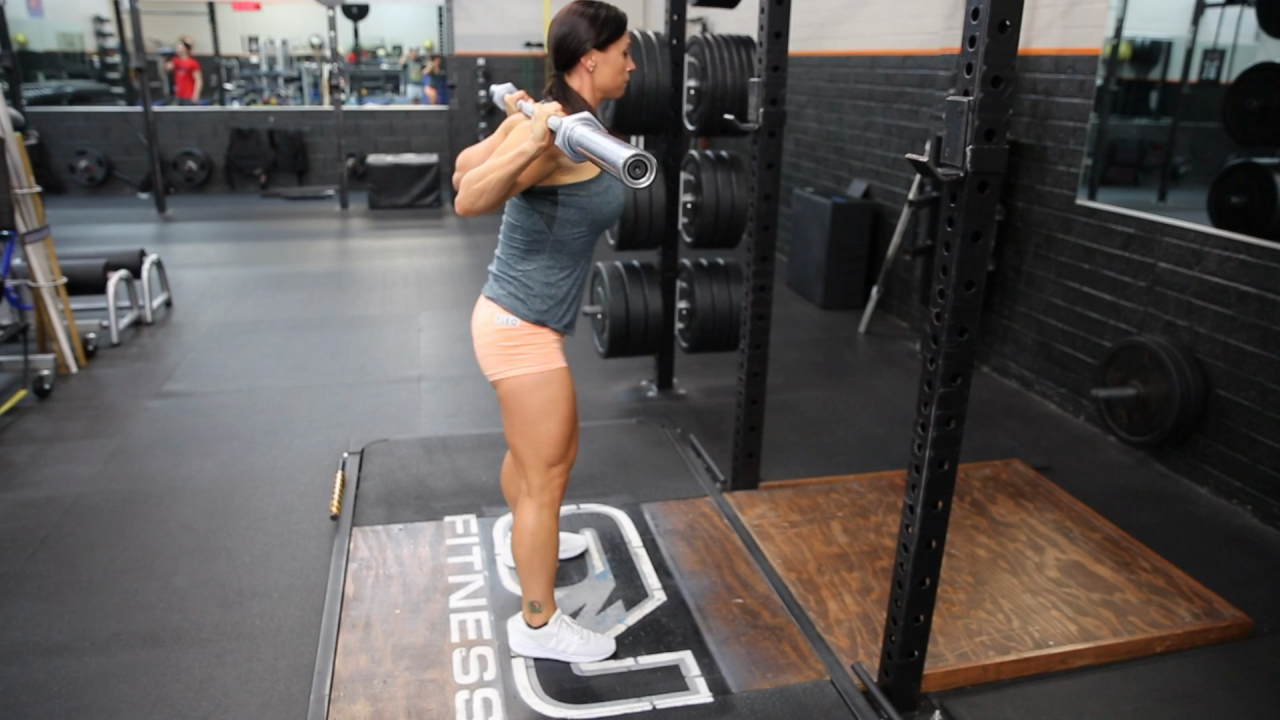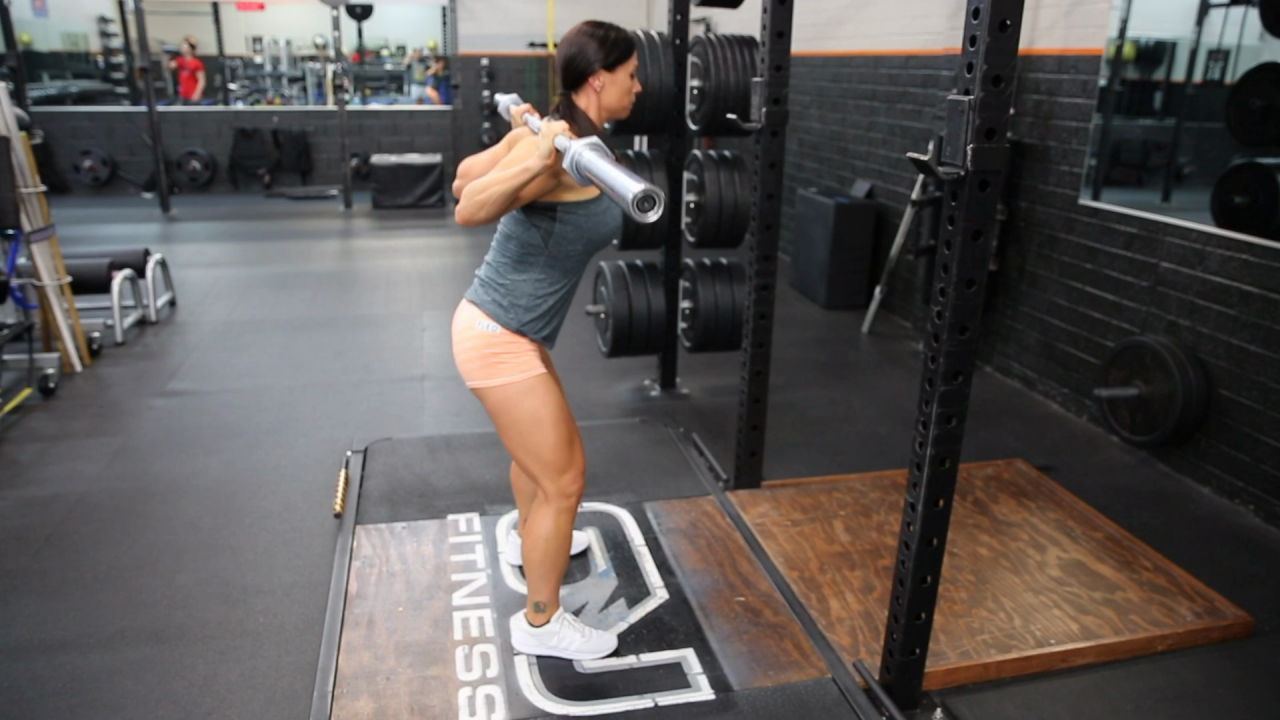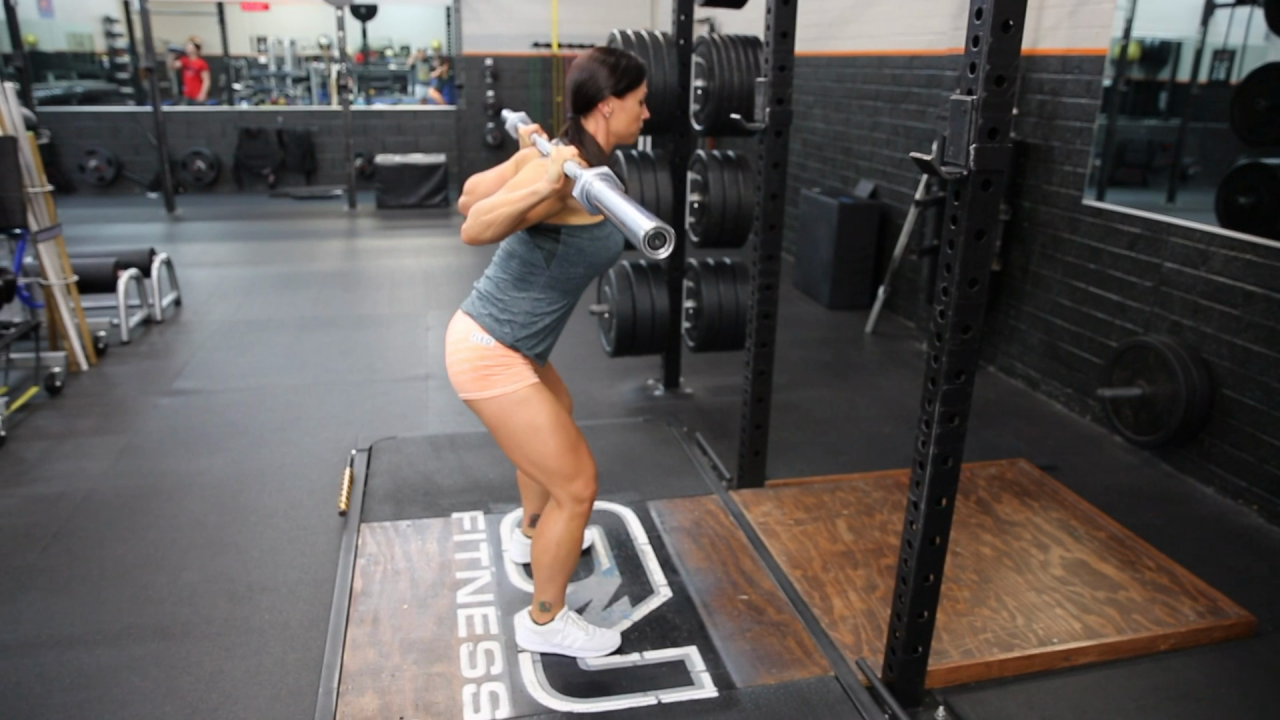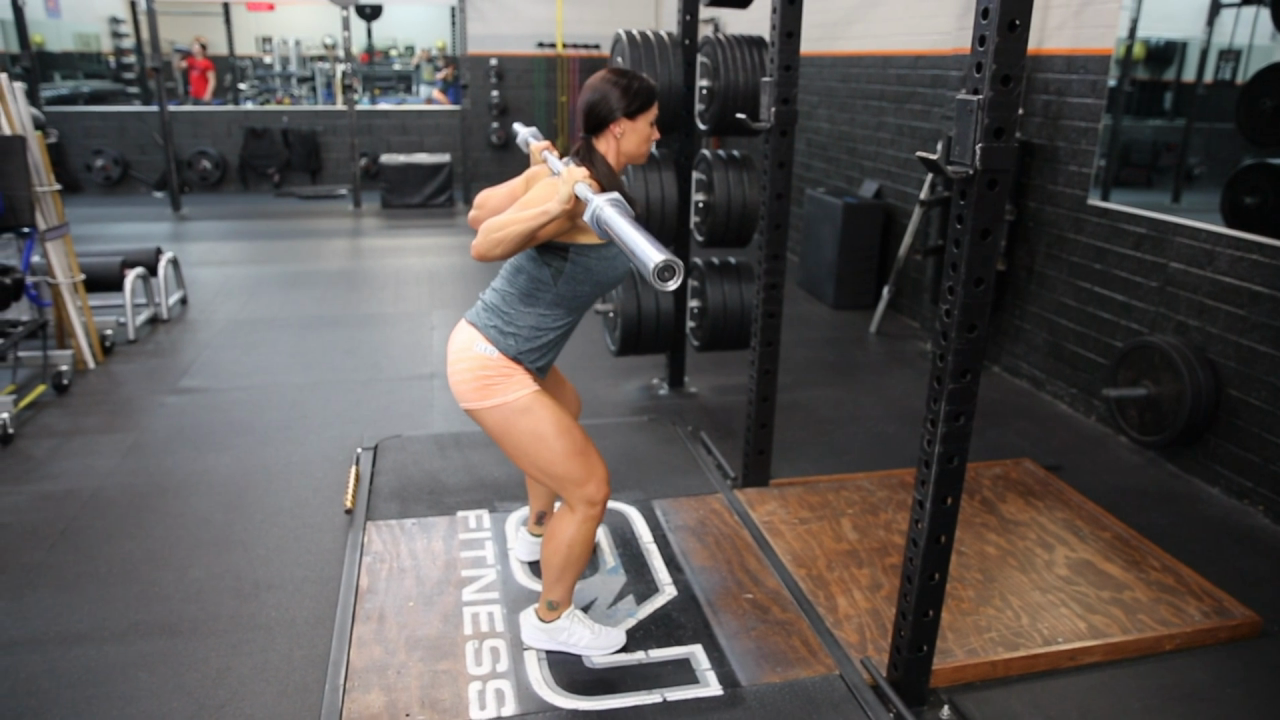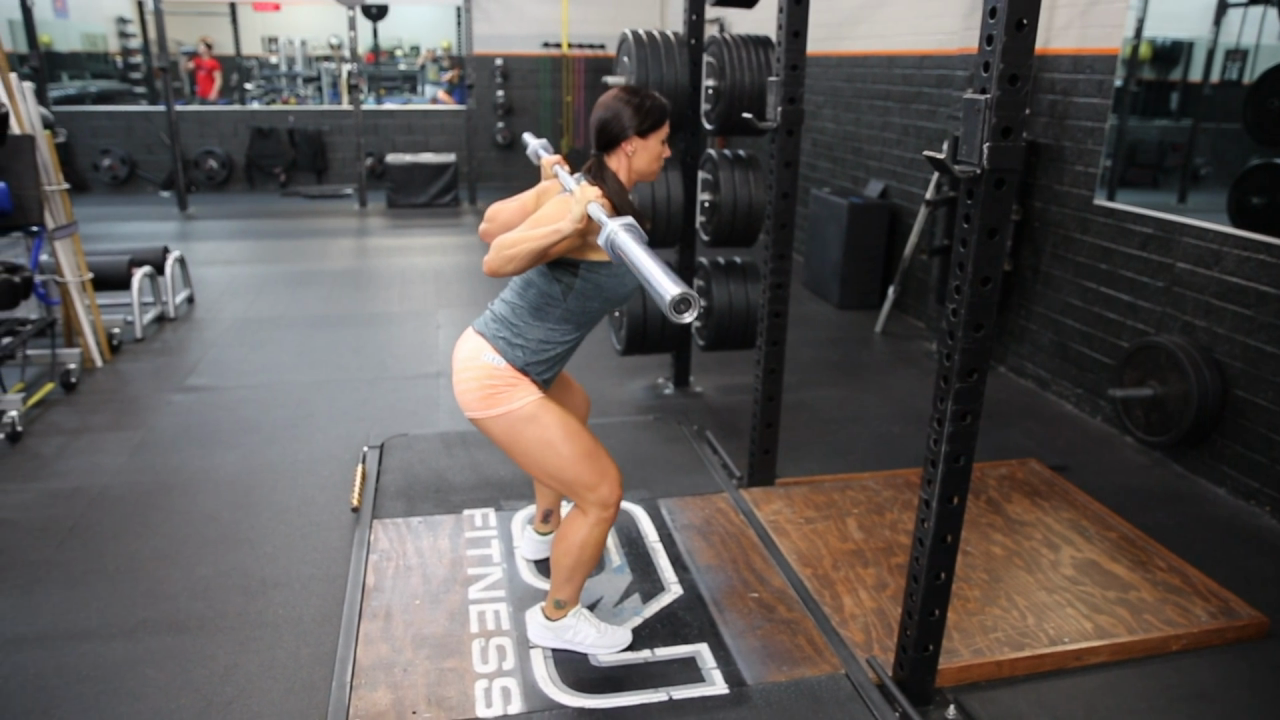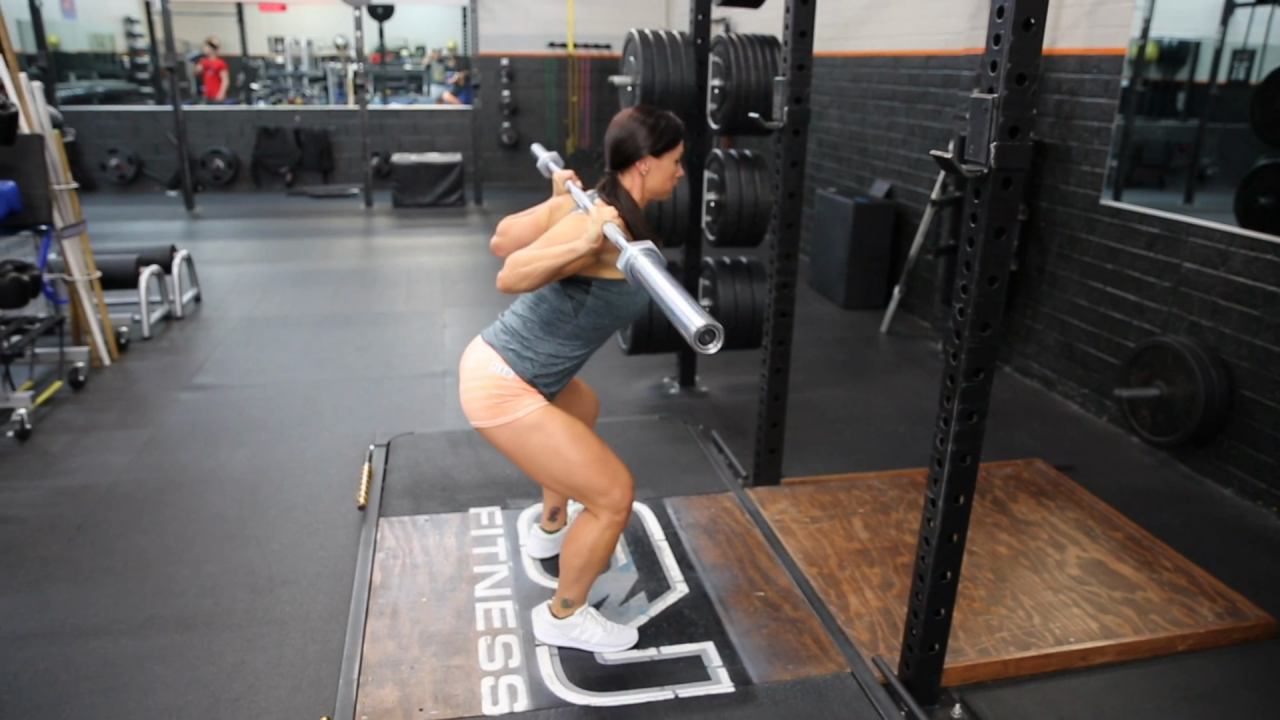
dt=0.3s
person 1, frame 1
left shoulder: (543, 118)
right shoulder: (561, 134)
left elbow: (462, 170)
right elbow: (469, 200)
left wrist: (515, 122)
right wrist: (530, 145)
left hip: (513, 316)
right hip: (524, 328)
left knee: (532, 447)
right knee: (547, 478)
left ankle: (523, 540)
right ankle: (538, 624)
person 1, frame 2
left shoulder: (546, 133)
right shoulder: (565, 153)
left elbow: (462, 180)
right elbow: (469, 211)
left wrist: (520, 137)
right wrist: (535, 163)
left hip: (498, 324)
right hip: (502, 339)
left knee: (540, 444)
right knee: (563, 482)
left ankle: (527, 537)
right ankle: (541, 622)
person 1, frame 3
left shoulder: (555, 157)
right shoulder: (569, 175)
left elbow: (468, 199)
right elbow: (475, 229)
left wrist: (527, 154)
right wrist: (541, 187)
left hip: (494, 338)
right hip: (492, 356)
left knee: (557, 416)
right knee: (576, 487)
left ankle: (531, 534)
right ankle: (545, 620)
person 1, frame 4
left shoulder: (561, 174)
right shoulder: (581, 195)
left elbow: (478, 214)
right elbow: (484, 245)
left wrist: (537, 173)
right wrist: (553, 208)
left hip: (495, 347)
right hip: (493, 367)
left knee: (565, 413)
right knee: (589, 490)
left ankle: (537, 532)
right ankle: (551, 619)
person 1, frame 5
left shoulder: (572, 188)
right shoulder: (591, 210)
left elbow: (489, 227)
right elbow: (497, 261)
left wrist: (548, 185)
right wrist: (567, 225)
left hip: (496, 354)
right hip: (496, 378)
left knee: (575, 411)
right knee: (602, 492)
left ankle: (544, 530)
right ankle: (556, 618)
person 1, frame 6
left shoulder: (579, 204)
right shoulder: (603, 227)
left elbow: (501, 241)
right elbow: (510, 277)
left wrist: (559, 199)
right wrist: (583, 245)
left hip: (502, 362)
right hip: (502, 387)
left knee: (583, 411)
right knee: (613, 494)
left ankle: (552, 528)
right ankle: (563, 616)
